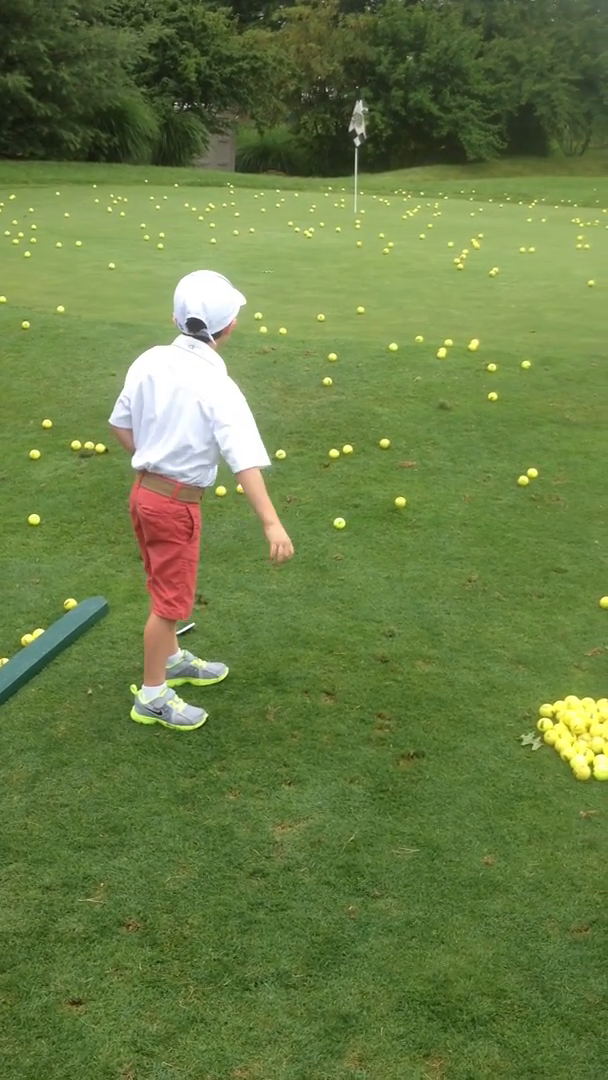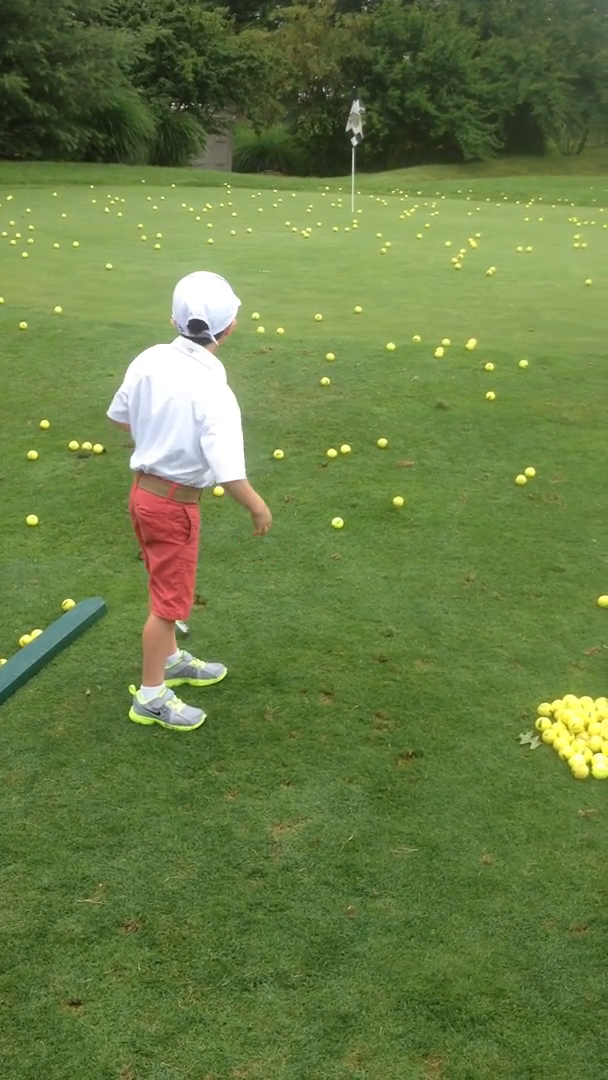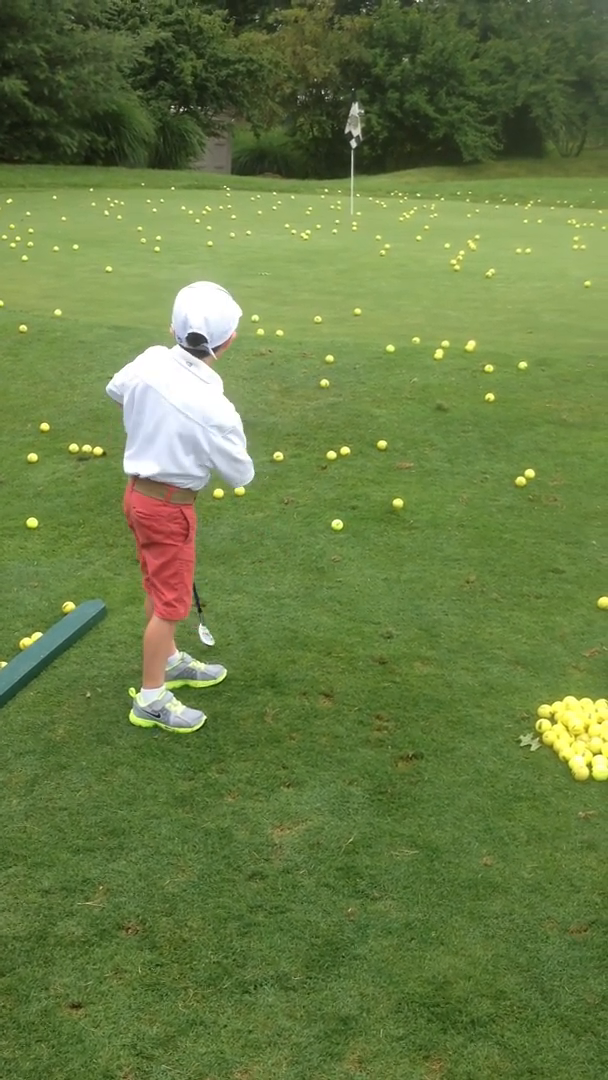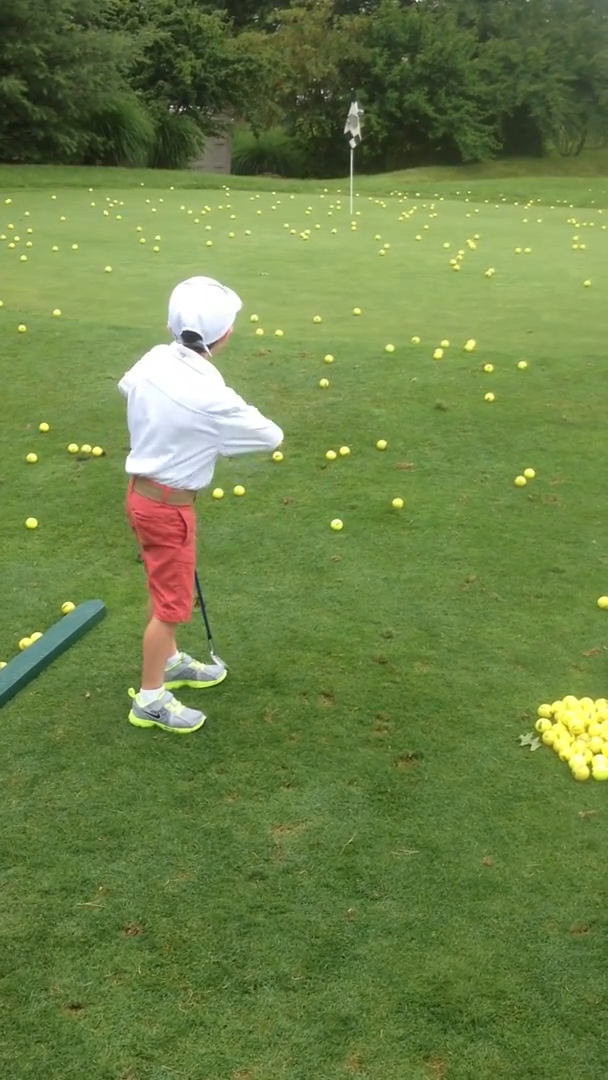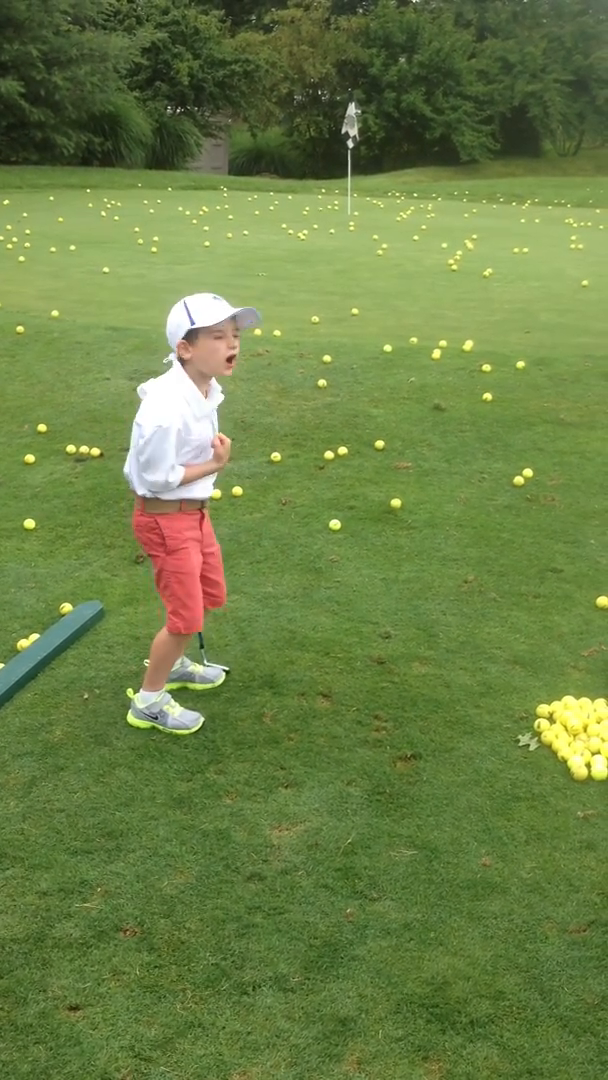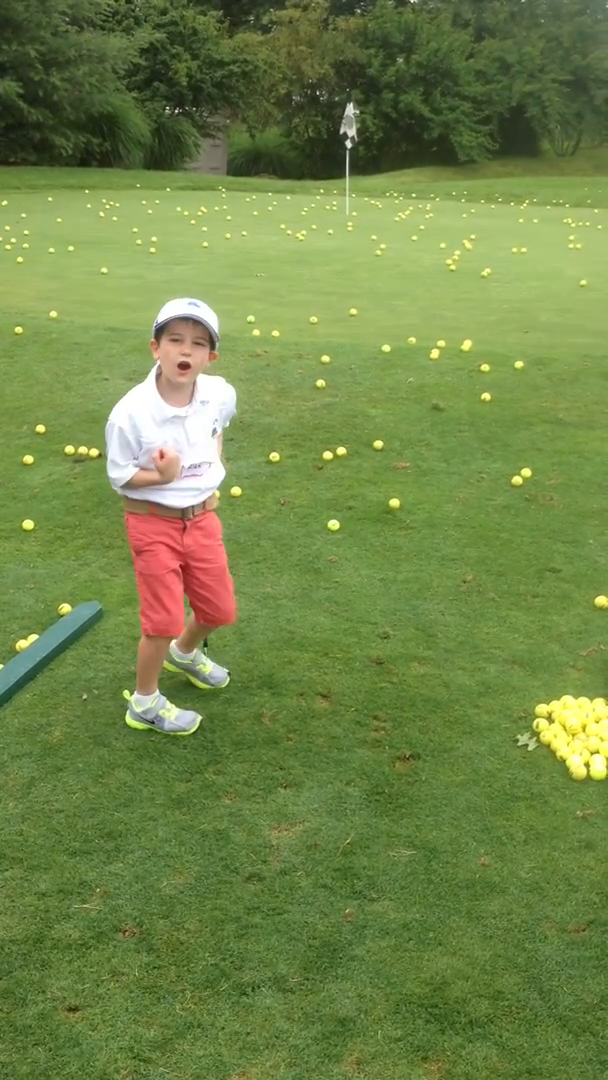
dt=0.3s
person 1, frame 1
left shoulder: (149, 362)
right shoulder: (216, 387)
left elbow: (121, 426)
right elbow: (244, 460)
right wrist: (271, 523)
left hip: (144, 490)
right hip: (176, 502)
left knee: (164, 587)
right knee: (169, 599)
left ankle: (170, 659)
right ankle: (152, 696)
person 1, frame 2
left shoulder: (150, 360)
right shoulder: (213, 392)
left elbow: (120, 415)
right elbow: (226, 473)
right wrist: (258, 508)
left hip: (143, 488)
right hip: (174, 503)
left knee: (167, 587)
right knee: (170, 598)
left ankle: (170, 660)
right ankle: (150, 695)
person 1, frame 3
left shoulder: (149, 362)
right shoulder: (213, 409)
left elbow: (116, 390)
right elbow: (241, 475)
right wrist: (225, 447)
left hip: (138, 491)
right hip: (169, 506)
left knee: (161, 589)
right knee: (169, 600)
left ankle: (168, 661)
right ankle: (150, 698)
person 1, frame 4
left shoulder: (155, 359)
right shoulder: (211, 397)
left elbow: (128, 390)
right elbow: (268, 437)
right wrist: (248, 412)
left hip: (142, 490)
right hip: (168, 506)
left knee: (164, 590)
right knee: (170, 602)
left ankle: (169, 660)
right ankle: (151, 698)
person 1, frame 5
left shoulder: (202, 387)
right shoulder: (165, 413)
right elbow: (151, 479)
right wrist: (213, 465)
left hip: (192, 512)
right hip: (165, 518)
left knee: (208, 595)
right knee: (184, 615)
left ankle: (173, 663)
right ankle: (149, 699)
person 1, frame 6
left shoulder: (220, 393)
right shoulder: (129, 413)
right elbow: (119, 474)
left wrist: (213, 464)
right wrist: (161, 477)
left hip: (202, 518)
right hip: (151, 524)
left knee: (219, 610)
right knee: (163, 624)
left ankle: (186, 652)
right ankle: (144, 703)
